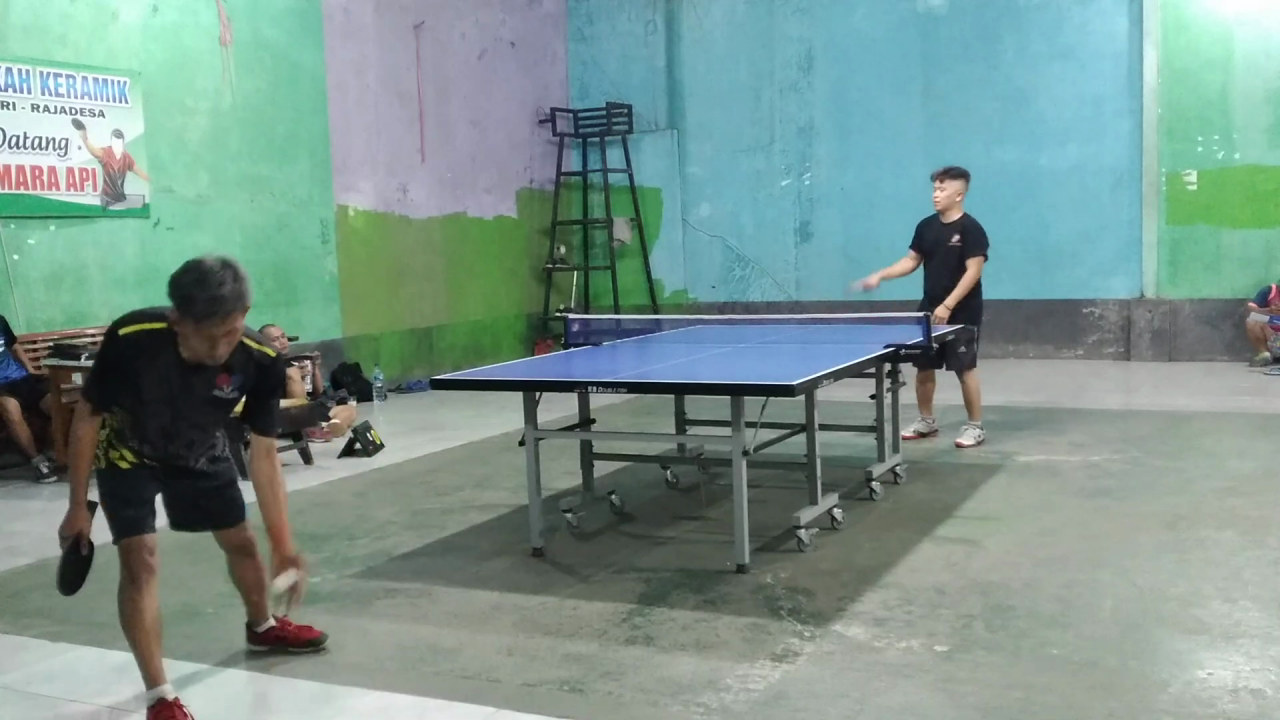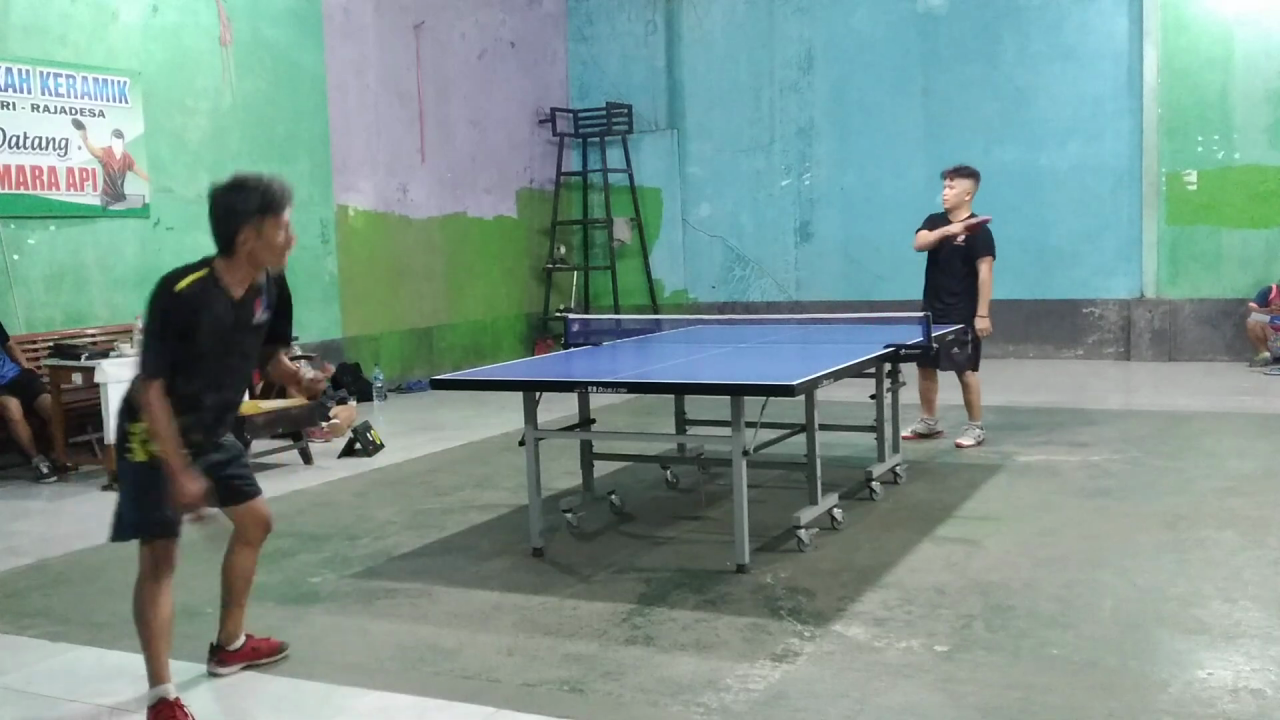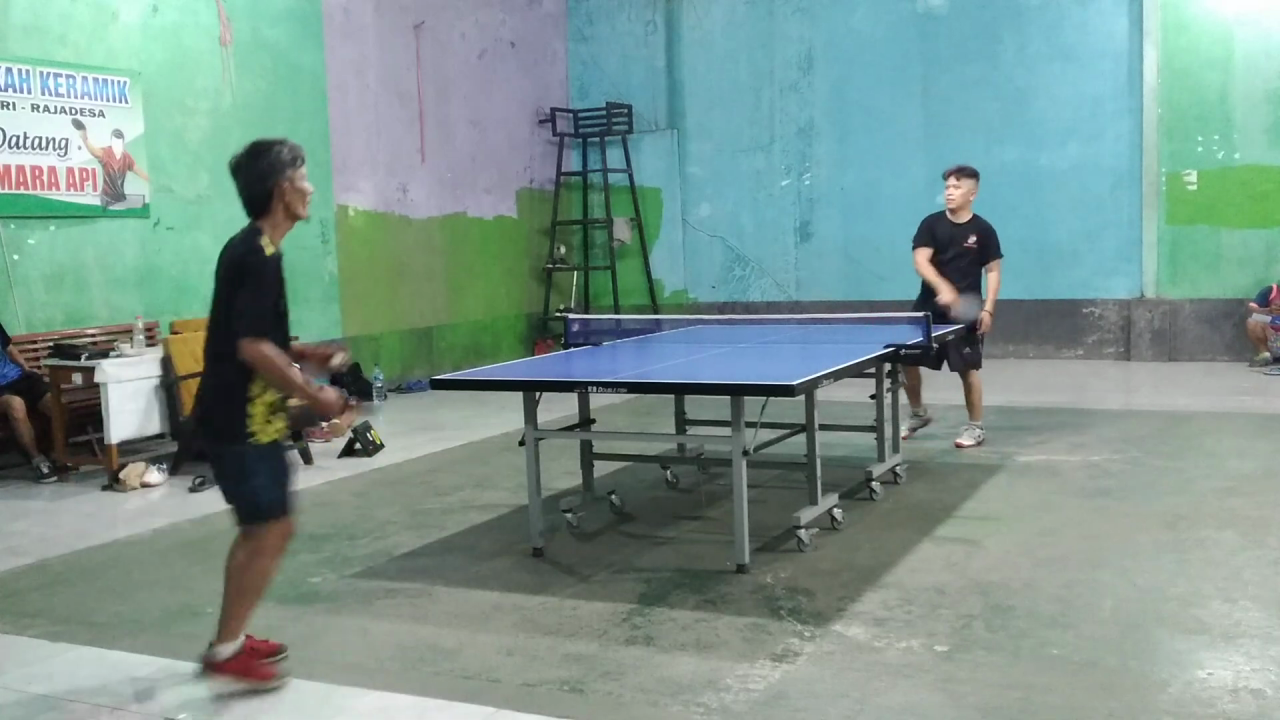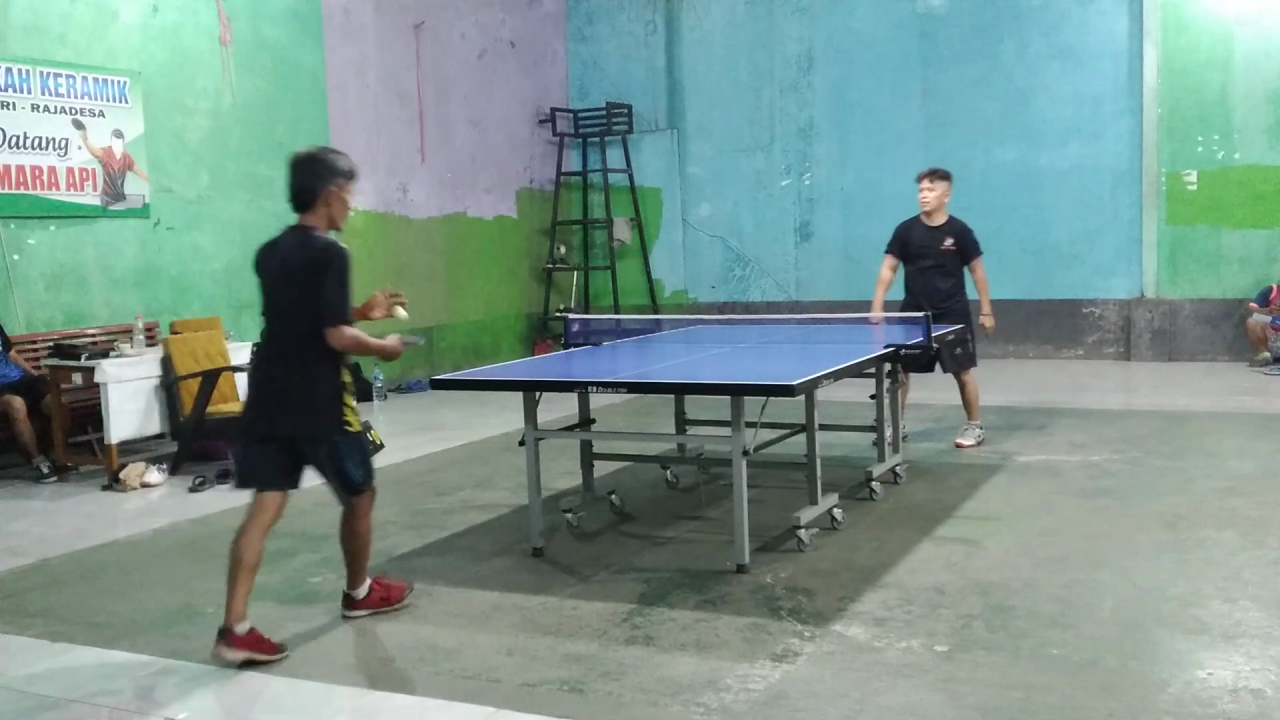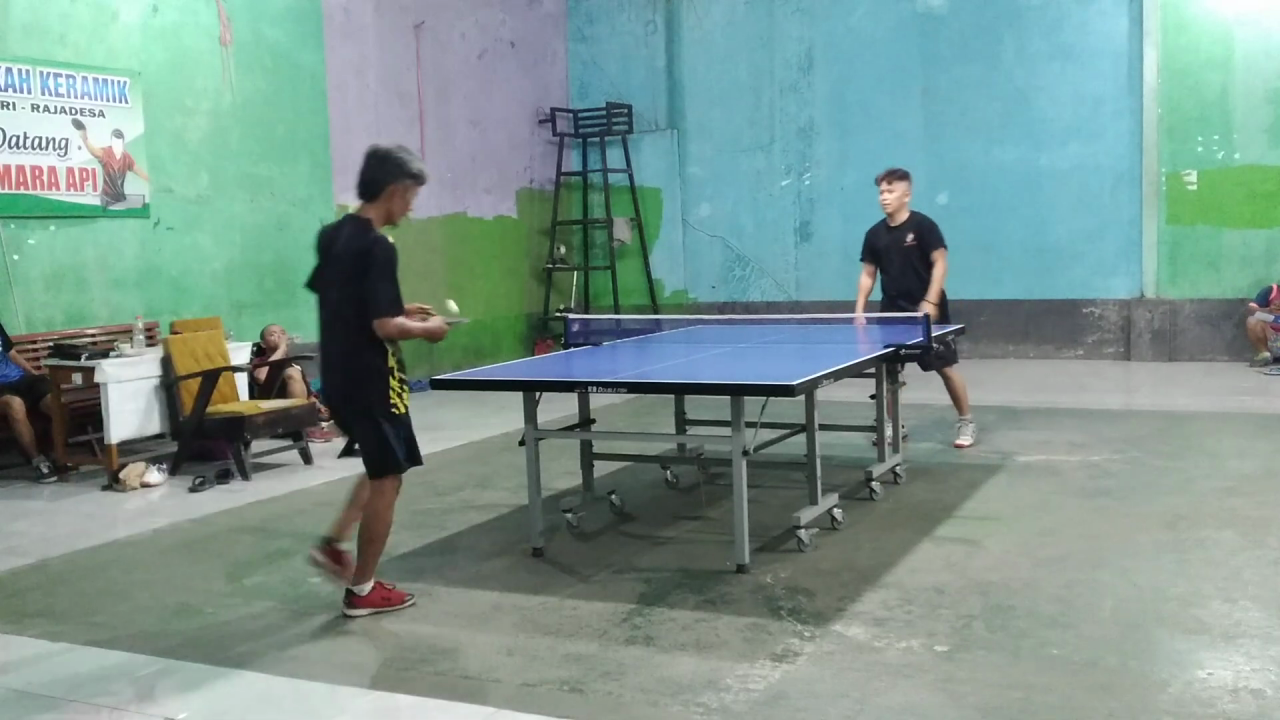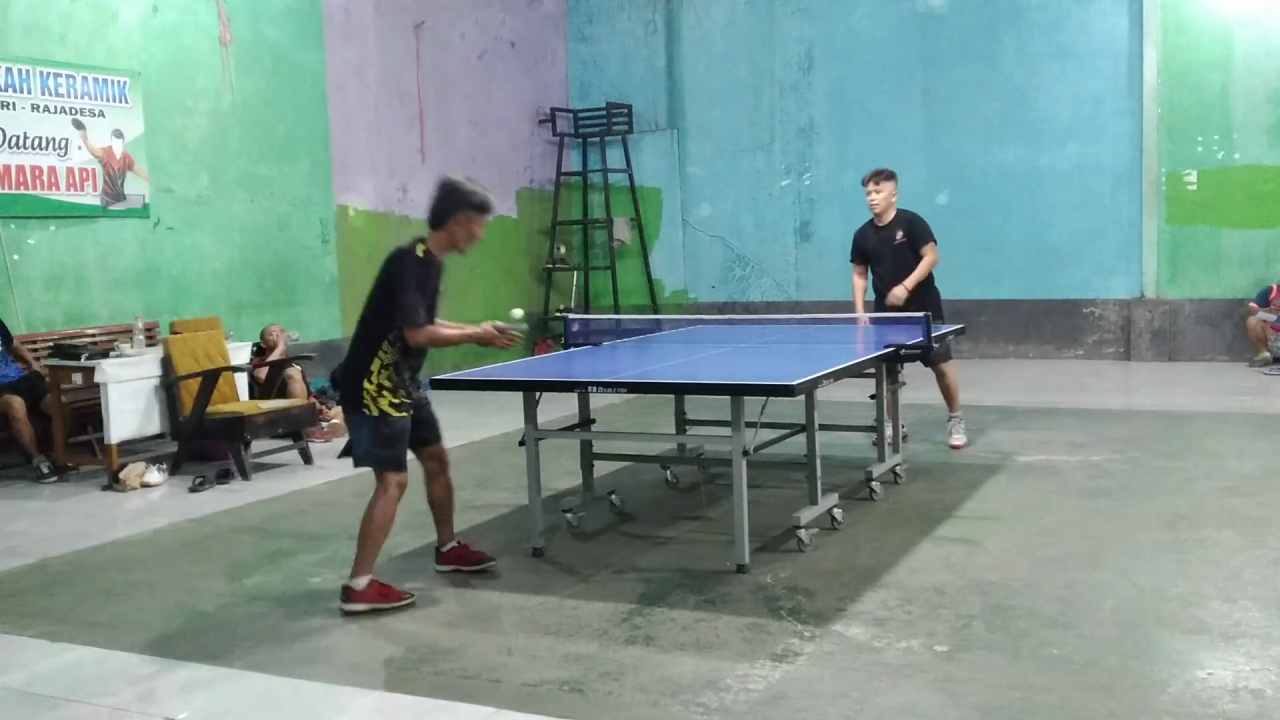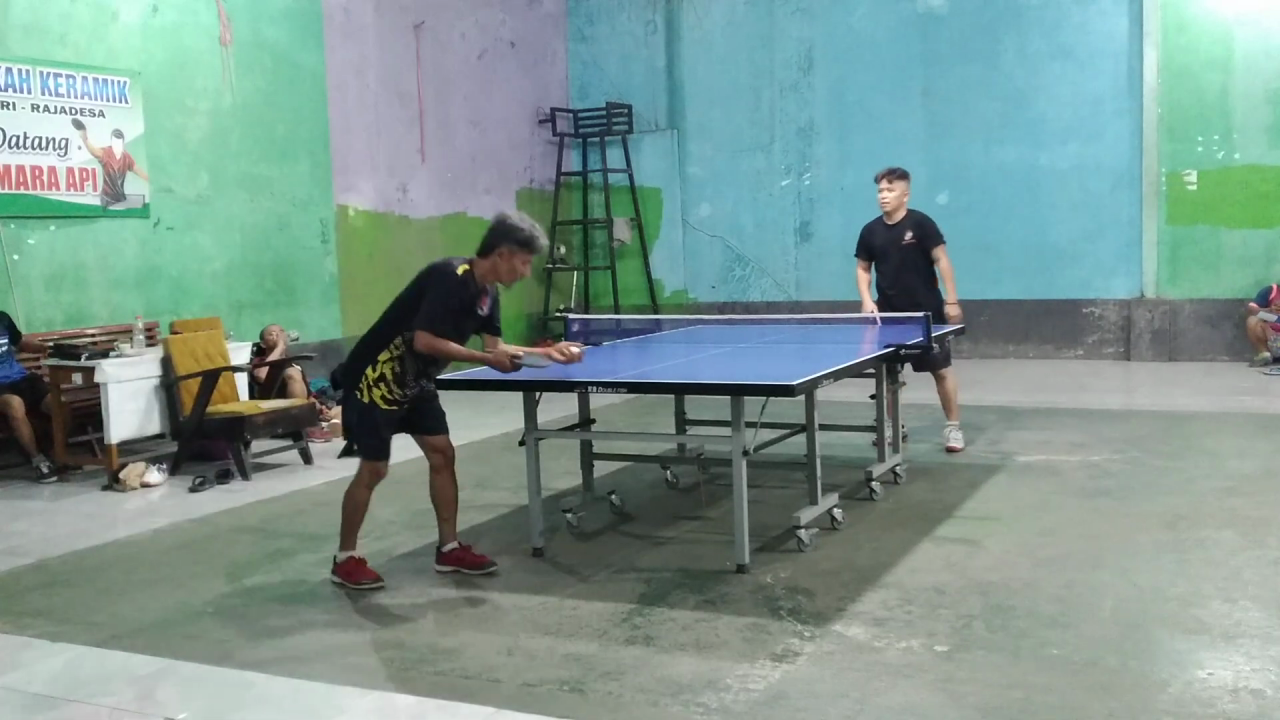
dt=0.3s
person 1, frame 1
left shoulder: (259, 362)
right shoulder: (130, 338)
left elbow: (262, 453)
right elbow: (87, 415)
left wrist: (283, 543)
right wrist: (78, 504)
left hip: (200, 453)
right hip: (129, 452)
left knee: (241, 543)
right knee: (139, 559)
left ankle: (264, 626)
person 1, frame 2
left shoulder: (271, 288)
right shoulder: (181, 294)
left elbow: (269, 357)
right elbow: (151, 388)
left wrist: (297, 379)
right wrist: (180, 472)
left hip: (213, 433)
right hip: (154, 440)
left knee: (256, 520)
right knee: (159, 556)
left ankle: (230, 643)
person 1, frame 3
left shoulder: (247, 248)
right shoulder: (260, 257)
right elbow: (253, 347)
left wrist: (311, 354)
right wrist: (314, 393)
left hip: (229, 411)
right hip: (245, 416)
left knee: (257, 526)
right knee: (271, 528)
left ankle: (229, 641)
right ankle: (226, 648)
person 1, frame 4
left shoulder: (271, 252)
right shoulder: (328, 253)
right elbow: (335, 337)
left wrist: (359, 311)
right wrist: (382, 346)
left hip: (268, 401)
right hip: (320, 404)
left knee: (265, 508)
right knee: (360, 496)
left ankle: (235, 627)
right ankle: (359, 593)
person 1, frame 5
left shoulder: (333, 235)
right shoulder: (377, 247)
right elbow: (382, 327)
left wrist: (402, 312)
right wrist: (424, 329)
left hip: (341, 378)
right hip: (369, 382)
left knee: (381, 468)
right knee: (387, 479)
left ankle: (333, 543)
right ankle: (361, 590)
person 1, frame 6
left shoulder: (428, 259)
right shoulder: (412, 261)
right elbow: (416, 334)
left wrist: (479, 330)
right wrist: (474, 336)
left hip: (402, 381)
right hip: (374, 383)
left knee: (436, 459)
right knee: (393, 480)
left ankle: (448, 549)
right ankle: (359, 586)
person 1, frame 7
left shoulder: (487, 292)
right shoulder: (448, 277)
left elbow: (495, 345)
right elbow: (423, 341)
left wrist: (547, 352)
right wrist: (485, 359)
left hip: (415, 380)
right hip: (376, 377)
left knee: (442, 454)
right knee: (372, 469)
left ankle: (448, 549)
right ankle: (345, 559)
person 2, frame 1
left shoulder: (971, 229)
right shoulder: (926, 226)
left elbow: (973, 271)
right elbow: (911, 262)
left wrist: (947, 305)
right wrist: (879, 276)
left hip: (962, 313)
right hip: (932, 310)
left knee: (965, 368)
right knee: (924, 366)
left ankle: (976, 427)
right ankle: (926, 421)
person 2, frame 2
left shoulder: (979, 230)
right shoulder: (935, 221)
left elbow: (985, 273)
right elbow: (920, 243)
left wrist: (983, 314)
right wrist: (948, 230)
left hip: (961, 314)
right hip: (932, 309)
left knee: (964, 370)
right knee: (925, 366)
left ankle: (976, 427)
right ankle: (929, 422)
person 2, frame 3
left shoulder: (983, 230)
right shoulder: (931, 223)
left elbow: (993, 272)
right elbow: (921, 261)
left wrist: (988, 309)
right wrist: (942, 288)
right hip: (930, 308)
left knee: (968, 370)
left ankle: (975, 426)
right ankle: (918, 413)
person 2, frame 4
left shoulder: (959, 231)
right shoulder: (906, 230)
left elbow: (977, 270)
right elbow: (888, 268)
left wrist: (986, 310)
right wrist: (877, 305)
left hip: (952, 314)
right hip: (913, 313)
left knee: (962, 370)
right knee: (899, 369)
left ankle: (974, 426)
right ankle: (896, 425)
person 2, frame 5
left shoulder: (923, 225)
right shoulder: (874, 234)
left elbow: (941, 264)
right elbow: (868, 274)
left wrist: (931, 302)
right wrist: (859, 309)
left hip: (928, 311)
right hip: (892, 312)
left knee: (946, 367)
left ankle: (966, 421)
right ankle: (894, 424)
person 2, frame 6
left shoulder: (911, 222)
right shoulder: (863, 235)
left elbow: (931, 257)
right elbow: (859, 275)
left wrist: (906, 285)
right wrist: (859, 310)
left hip: (923, 307)
right hip: (886, 312)
left knee: (941, 364)
left ankle: (955, 419)
right ankle: (893, 425)
person 2, frame 7
left shoulder: (921, 223)
right shoulder: (870, 231)
left elbow: (942, 260)
right elbow: (863, 269)
left wrist: (951, 300)
right wrist: (866, 299)
left hip: (926, 311)
right hip: (889, 313)
left knee: (941, 369)
left ankle: (953, 427)
right ankle: (892, 425)
